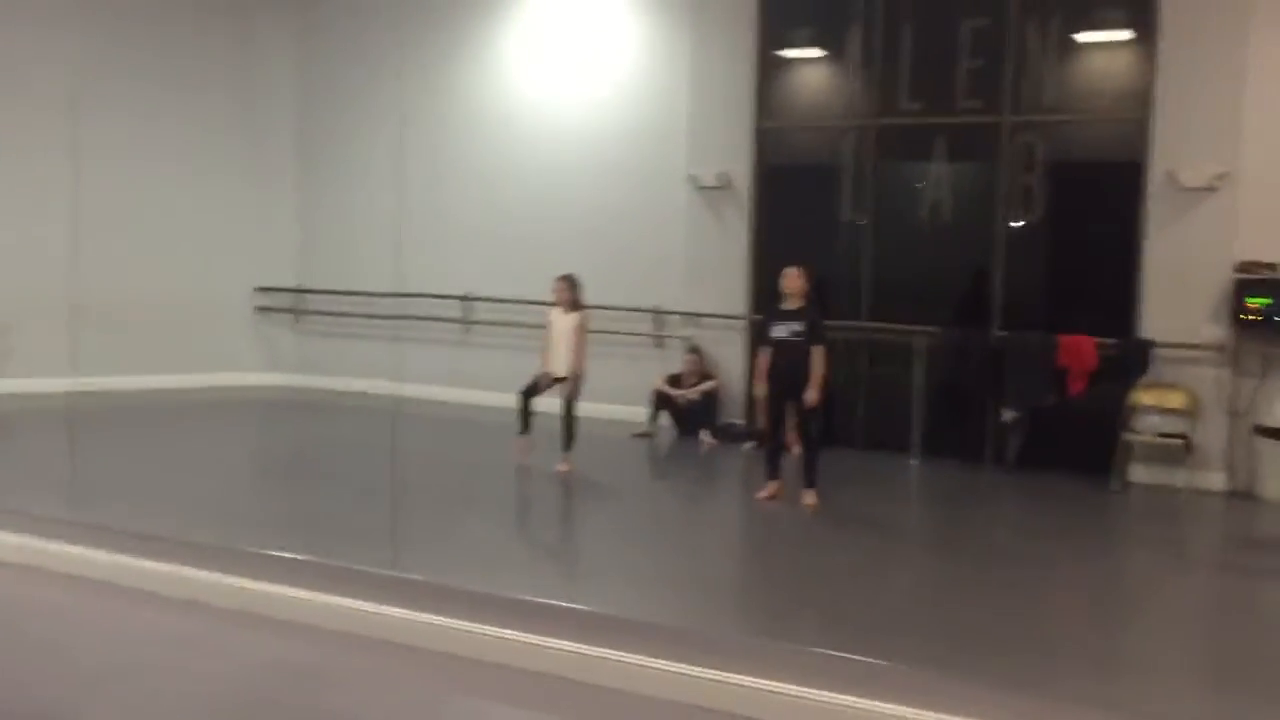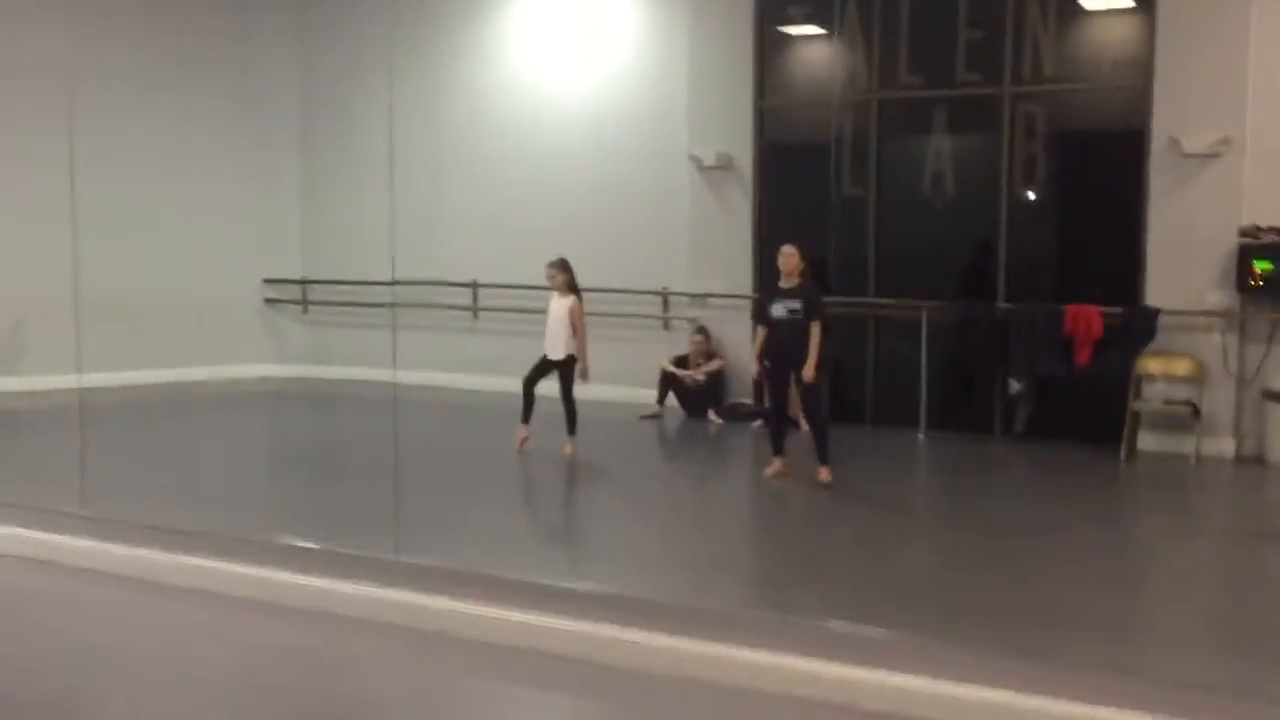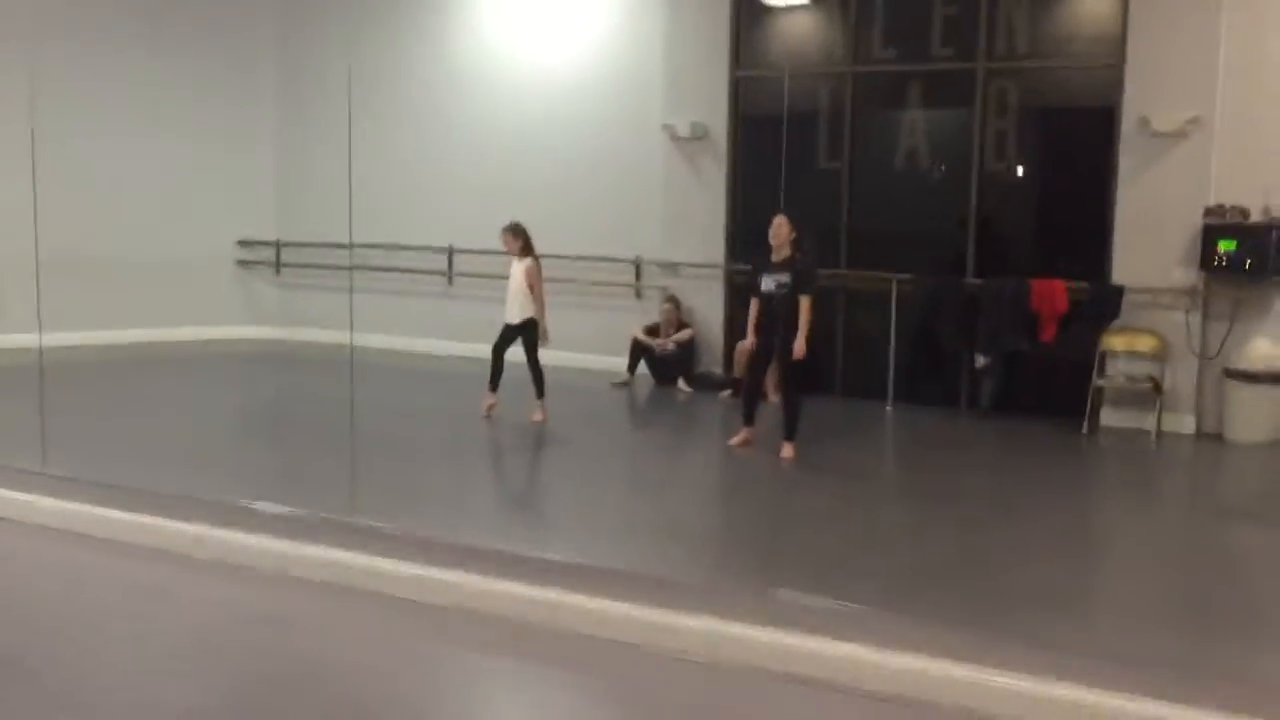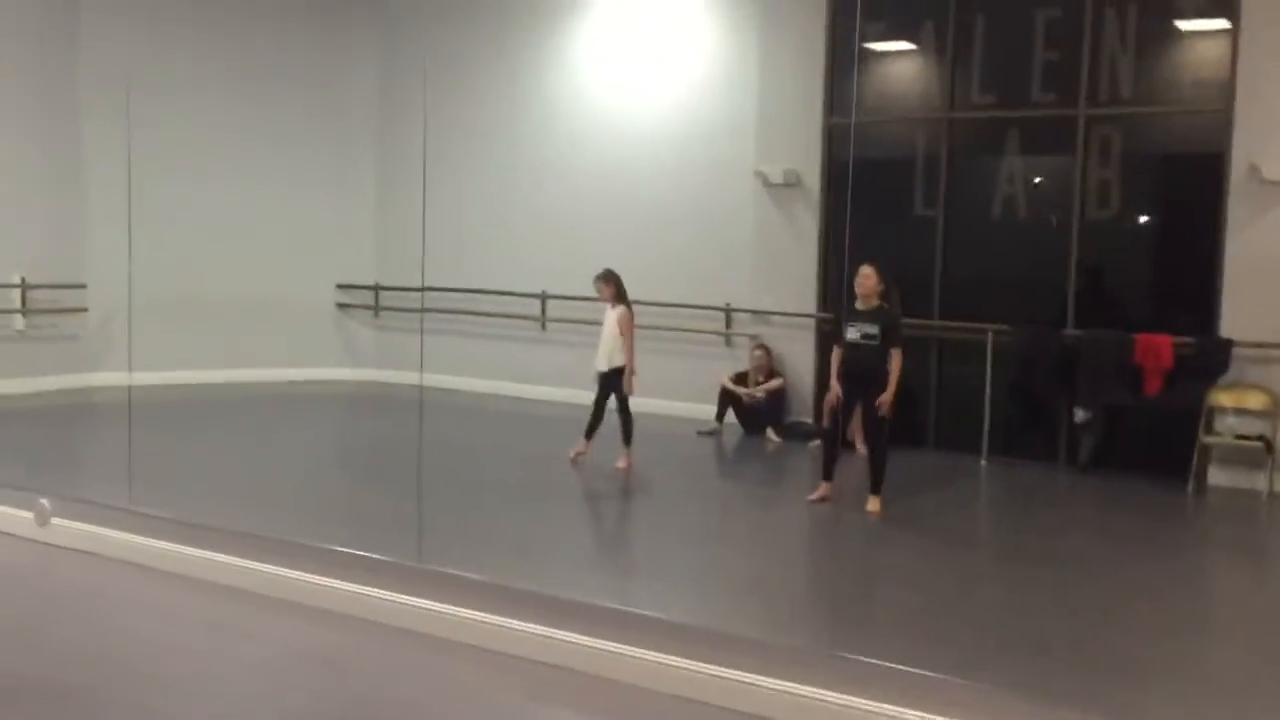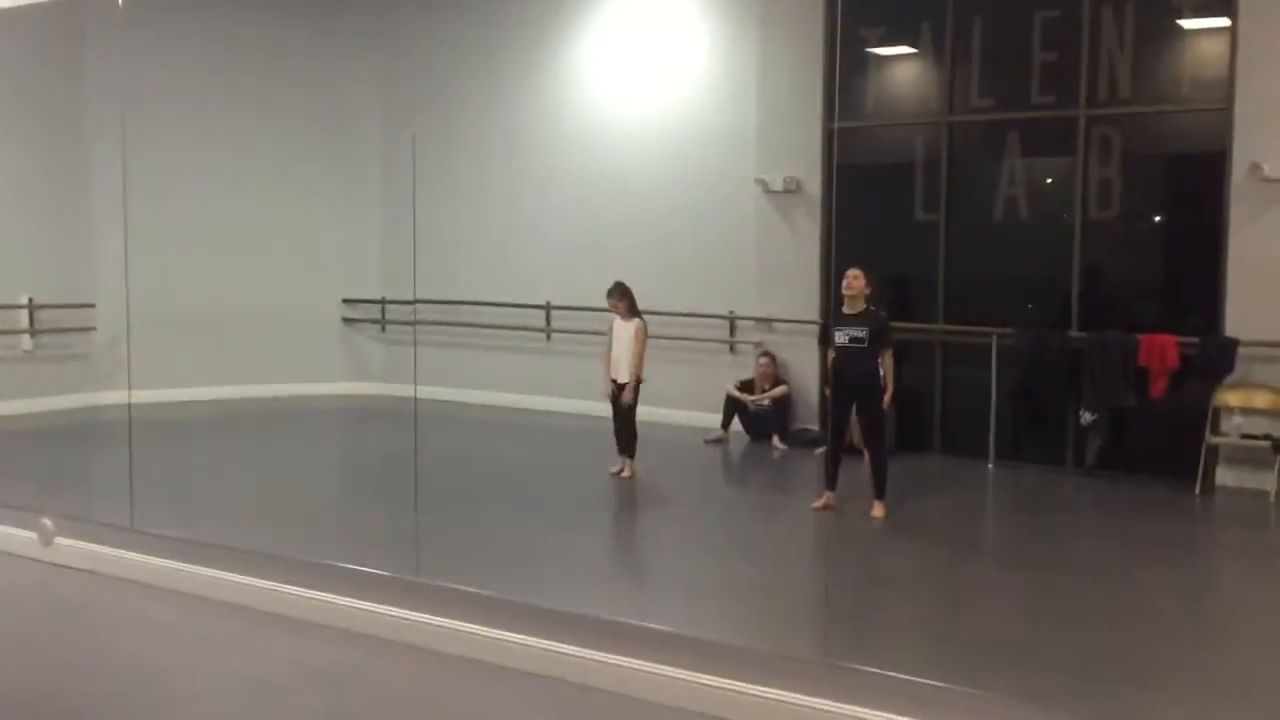
dt=0.5s
person 1, frame 1
left shoulder: (811, 316)
right shoulder: (772, 316)
left elbow: (818, 353)
right elbow: (765, 351)
left wrist: (815, 386)
right wrist: (760, 381)
left hip: (802, 384)
right hip: (776, 382)
left knee: (807, 434)
right knee: (773, 431)
left ankle: (809, 488)
right ankle: (773, 482)
person 1, frame 2
left shoulder: (809, 293)
right shoulder: (768, 295)
left elbow: (816, 329)
right elbow: (761, 329)
left wrist: (811, 363)
right wrist: (756, 359)
left hip: (802, 360)
right hip: (775, 360)
left knee: (813, 410)
right knee: (776, 409)
left ankle: (824, 465)
right ankle: (778, 460)
person 1, frame 3
left shoulder: (799, 266)
right shoulder: (762, 266)
left elbow: (805, 303)
right elbow: (755, 301)
left wrist: (801, 338)
right wrist: (750, 332)
left hip: (788, 335)
right hip: (764, 332)
left knee: (788, 386)
right knee: (752, 379)
left ankle: (788, 441)
right ankle: (747, 430)
person 1, frame 4
left shoulder: (888, 317)
right shoulder: (846, 314)
left elbow: (896, 356)
right elbow: (837, 350)
left wrist: (890, 391)
right wrist: (833, 381)
left hip: (874, 386)
right hip: (846, 382)
left knee: (875, 439)
right knee: (832, 432)
left ankle: (875, 495)
right ankle: (826, 485)
person 1, frame 5
left shoulder: (876, 320)
right shoulder: (833, 319)
left elbow: (887, 355)
left wrist: (889, 389)
right wrist: (828, 384)
left hip: (869, 389)
right hip: (839, 387)
left knee: (874, 444)
right knee: (833, 440)
left ankle: (879, 501)
right ankle: (829, 494)
person 2, frame 1
left shoulder: (578, 319)
right shoulder: (553, 314)
left elbow: (579, 351)
right elbow: (547, 345)
left wrist: (572, 380)
right wrist: (545, 373)
left hip: (570, 373)
right hip: (552, 370)
left knee: (568, 413)
right knee: (525, 394)
left ankle: (565, 458)
right ankle: (524, 438)
person 2, frame 2
left shoulder: (573, 302)
right shoulder: (553, 297)
left elbow: (581, 334)
left wrist: (583, 363)
left hip: (566, 356)
right hip: (549, 354)
left knee: (566, 396)
right knee: (528, 383)
left ankle: (571, 440)
right ankle: (524, 427)
person 2, frame 3
left shoulder: (530, 265)
right shoulder: (514, 262)
left elbow: (539, 297)
left wrist: (542, 325)
left hip: (528, 321)
right hip: (512, 320)
left knee: (532, 360)
right knee: (497, 351)
left ankle: (540, 405)
right ankle: (492, 395)
person 2, frame 4
left shoulder: (623, 313)
right shoulder: (609, 309)
left elbow: (629, 346)
left wrist: (628, 375)
right wrist: (600, 369)
left hip: (619, 369)
right hip: (606, 368)
left knee: (623, 409)
right knee: (598, 405)
left ankle: (626, 453)
right ankle: (584, 444)
person 2, frame 5
left shoulder: (638, 325)
right shoulder: (614, 322)
left elbow: (638, 358)
right elbow: (608, 352)
left wrist: (631, 386)
right wrist: (607, 380)
left hip: (630, 381)
right hip: (615, 380)
left knee: (629, 421)
right knee: (617, 421)
left ankle: (630, 463)
right ankle: (622, 460)
